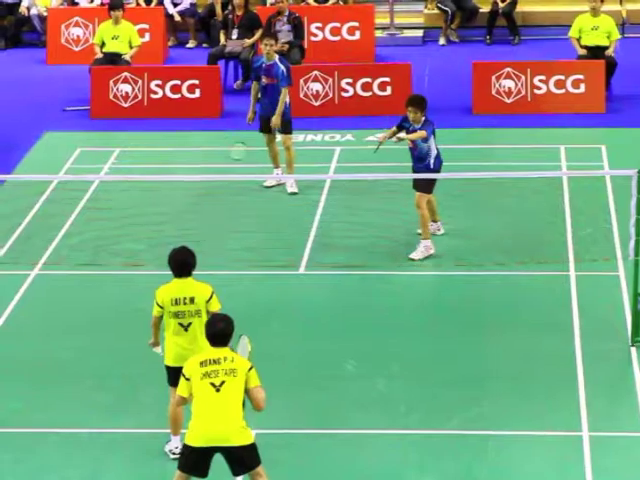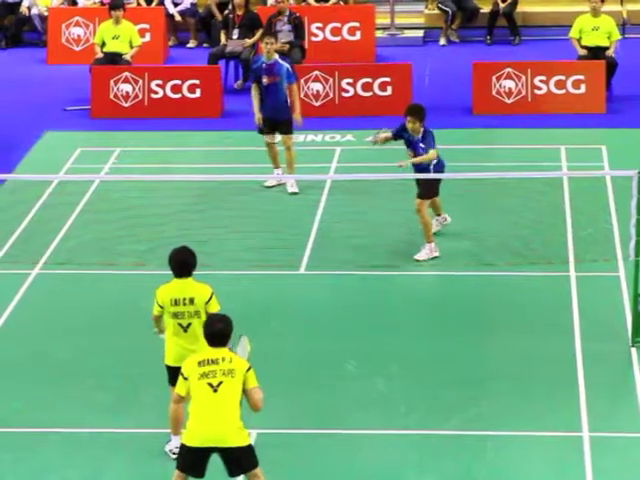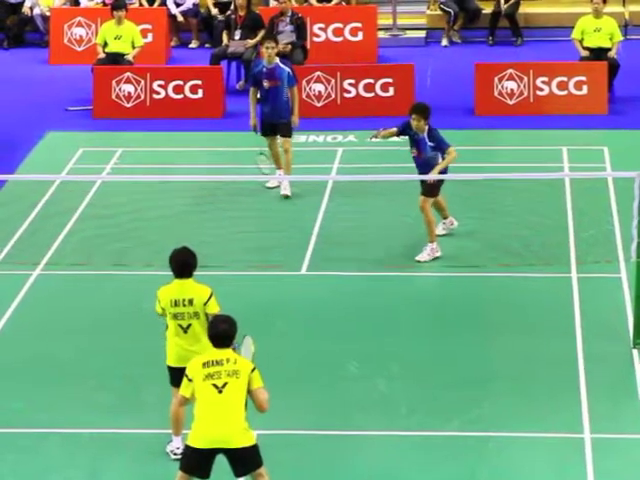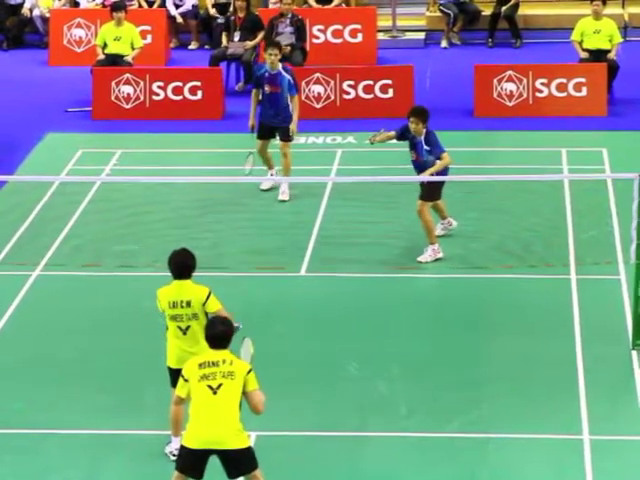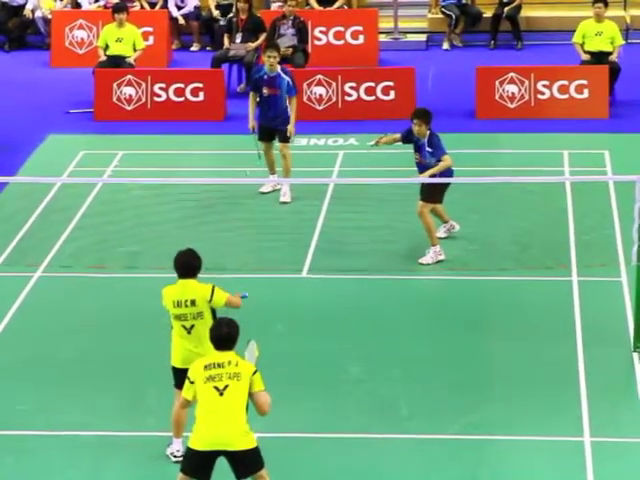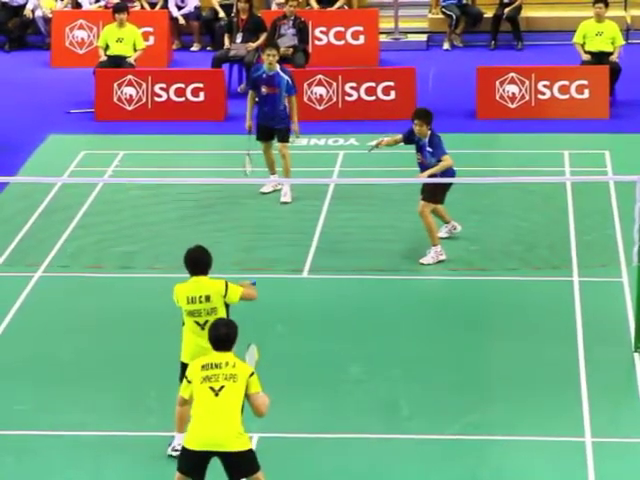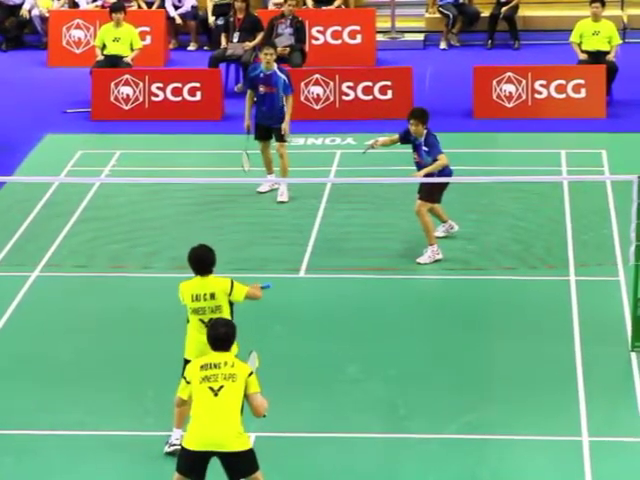
dt=0.4s
person 1, frame 1
left shoulder: (162, 292)
right shoulder: (205, 290)
left elbow: (155, 321)
left wrist: (155, 339)
left hip: (174, 355)
right hip: (202, 353)
left knee: (176, 398)
left ankle: (175, 443)
person 1, frame 2
left shoulder: (163, 292)
right shoulder: (205, 291)
left elbow: (156, 318)
left wrist: (161, 329)
left hip: (175, 355)
left ankle: (175, 443)
person 1, frame 3
left shoulder: (163, 293)
right shoulder: (204, 292)
left hip: (176, 355)
right hip: (203, 354)
left knee: (178, 398)
left ankle: (176, 443)
person 1, frame 4
left shoulder: (162, 294)
right shoulder: (202, 292)
right elbow: (223, 317)
left hip: (176, 356)
right hip: (203, 355)
left ankle: (175, 445)
person 1, frame 5
left shoulder: (168, 293)
right shoulder: (207, 291)
right elbow: (237, 303)
right wrist: (235, 296)
left hip: (181, 357)
right hip: (208, 355)
left knee: (180, 400)
left ankle: (177, 446)
person 1, frame 6
left shoulder: (180, 290)
right shoulder: (220, 287)
right elbow: (252, 295)
right wrist: (245, 286)
left hip: (191, 354)
left ankle: (178, 442)
person 1, frame 7
left shoulder: (185, 288)
right shoulder: (225, 285)
right elbow: (256, 295)
right wrist: (256, 287)
left hip: (195, 351)
left ankle: (176, 437)
person 2, frame 1
left shoulder: (192, 364)
right shoulder: (243, 364)
left elbow: (179, 401)
right elbow: (259, 405)
right wrist: (260, 389)
left hip: (200, 435)
right hip: (235, 434)
person 2, frame 2
left shoulder: (190, 363)
right shoulder: (242, 364)
left elbow: (177, 400)
right elbow: (257, 405)
right wrist: (257, 390)
left hip: (197, 435)
right hip: (232, 435)
person 2, frame 3
left shoulder: (195, 364)
right shoulder: (246, 365)
left elbow: (180, 402)
right elbow: (263, 406)
right wrist: (264, 392)
left hip: (202, 437)
right hip: (237, 436)
person 2, frame 4
left shoulder: (191, 365)
right shoulder: (243, 367)
left elbow: (177, 401)
right elbow: (258, 408)
right wrist: (260, 394)
left hip: (196, 437)
right hip: (231, 438)
person 2, frame 5
left shoulder: (197, 367)
right shoulder: (248, 368)
left elbow: (182, 405)
right elbow: (264, 409)
right wrist: (266, 396)
left hip: (203, 439)
right hip: (238, 438)
person 2, frame 6
left shoulder: (195, 366)
right shoulder: (245, 370)
left elbow: (182, 402)
right elbow: (260, 410)
right wrist: (265, 399)
left hip: (198, 439)
right hip: (233, 440)
person 2, frame 7
left shoulder: (193, 367)
right shoulder: (244, 369)
left elbow: (180, 402)
right elbow: (259, 411)
right wrist: (264, 403)
left hip: (197, 439)
right hip: (232, 439)
person 3, frame 1
left shoulder: (283, 65)
right shoulder: (258, 63)
left elbow: (285, 92)
right elbow: (256, 85)
left wrist: (278, 115)
right wrist: (252, 109)
left hip: (281, 111)
right hip: (265, 111)
left knee: (287, 143)
right knee: (270, 142)
left ankle: (290, 179)
right ankle: (278, 174)
person 3, frame 2
left shoulder: (284, 64)
right shoulder: (257, 64)
left elbow: (293, 87)
right elbow: (255, 88)
left wrist: (297, 110)
right wrist: (257, 111)
left hip: (283, 111)
right hip: (266, 112)
left knee: (287, 143)
right knee: (269, 143)
left ankle: (291, 179)
right ankle: (278, 174)
person 3, frame 3
left shoulder: (285, 68)
right shoulder: (257, 68)
left elbow: (293, 90)
right elbow: (253, 92)
left wrist: (295, 113)
right wrist: (252, 116)
left hip: (284, 114)
right hip: (266, 114)
left knee: (286, 147)
right knee: (272, 144)
left ankle: (286, 182)
right ankle: (280, 174)
person 3, frame 4
left shoulder: (287, 74)
right shoulder: (259, 71)
left elbow: (294, 98)
right elbow: (255, 93)
left wrist: (294, 121)
right wrist: (252, 116)
left hip: (284, 118)
right hip: (265, 117)
left knee: (285, 150)
right knee: (261, 148)
left ankle: (284, 185)
right ankle: (272, 173)
person 3, frame 5
left shoulder: (286, 76)
right shoulder: (257, 73)
left elbow: (292, 99)
right elbow: (253, 96)
left wrist: (292, 122)
right wrist: (252, 119)
left hip: (282, 120)
right hip: (264, 119)
left knee: (284, 151)
right knee: (266, 149)
left ankle: (286, 187)
right ankle: (274, 180)
person 3, frame 6
left shoulder: (285, 75)
right shoulder: (256, 72)
left elbow: (291, 98)
right elbow: (252, 95)
left wrist: (294, 121)
right wrist: (248, 118)
left hip: (281, 119)
right hip: (263, 119)
left knee: (283, 150)
right knee: (266, 149)
left ankle: (286, 186)
right ankle: (274, 180)
person 3, frame 7
left shoulder: (282, 74)
right shoulder: (254, 72)
left elbow: (289, 98)
right elbow: (250, 95)
left wrist: (286, 121)
right wrist: (247, 118)
left hip: (279, 119)
right hip: (261, 118)
left knee: (281, 150)
right knee: (264, 148)
left ankle: (283, 186)
right ankle: (272, 180)
person 4, frame 1
left shoulder: (428, 125)
right shoulder: (407, 120)
left elbow: (421, 134)
right elbow: (395, 130)
left wrist: (405, 136)
right wrist: (386, 136)
left hip: (430, 167)
right hip: (418, 164)
left knee: (419, 201)
right knee: (426, 194)
left ankle: (426, 244)
right ankle: (436, 224)
person 4, frame 2
left shoulder: (427, 135)
right shoulder: (404, 129)
left elbow: (432, 155)
right elbow: (389, 137)
left wrist: (410, 161)
right wrist: (380, 138)
left hip: (433, 171)
right hip: (421, 170)
left knee: (420, 206)
right knee: (430, 196)
left ankle: (431, 247)
right ankle: (441, 218)
person 4, frame 3
left shoulder: (433, 134)
right shoulder: (409, 126)
left elbow: (452, 154)
right elbow: (392, 132)
left wrist: (436, 170)
right wrist: (381, 134)
left hip: (436, 172)
right hip: (423, 170)
left knee: (424, 204)
right knee: (433, 196)
left ankle: (433, 247)
right ankle: (448, 221)
person 4, frame 4
left shoulder: (430, 138)
right shoulder: (408, 130)
left elbow: (447, 159)
right elbow: (390, 135)
left wrist: (428, 172)
right wrist: (378, 138)
left hip: (435, 175)
right hip: (425, 173)
left knee: (422, 208)
right knee: (432, 199)
left ankle: (434, 249)
right ankle: (447, 222)
person 4, frame 5
left shoulder: (433, 140)
right shoulder: (412, 133)
left elbow: (448, 161)
right elbow: (395, 138)
left wrist: (427, 173)
right wrist: (383, 140)
left hip: (440, 177)
right hip: (429, 176)
left knee: (422, 210)
right knee: (430, 203)
left ankle: (436, 251)
right ankle: (449, 225)
person 4, frame 6
left shoulder: (434, 141)
right shoulder: (414, 133)
left elbow: (448, 162)
right elbow: (396, 140)
left wrist: (427, 172)
right wrist: (384, 142)
left hip: (442, 177)
right hip: (432, 176)
left knee: (423, 209)
right knee: (430, 203)
left ankle: (437, 251)
right ankle: (451, 225)
person 4, frame 7
left shoulder: (430, 140)
right shoulder: (410, 133)
left elbow: (444, 161)
right elbow: (393, 140)
left wrist: (423, 171)
right wrist: (380, 142)
left hip: (439, 176)
right hip: (430, 176)
left knee: (420, 208)
right knee: (427, 202)
left ankle: (434, 250)
right ankle: (448, 225)
